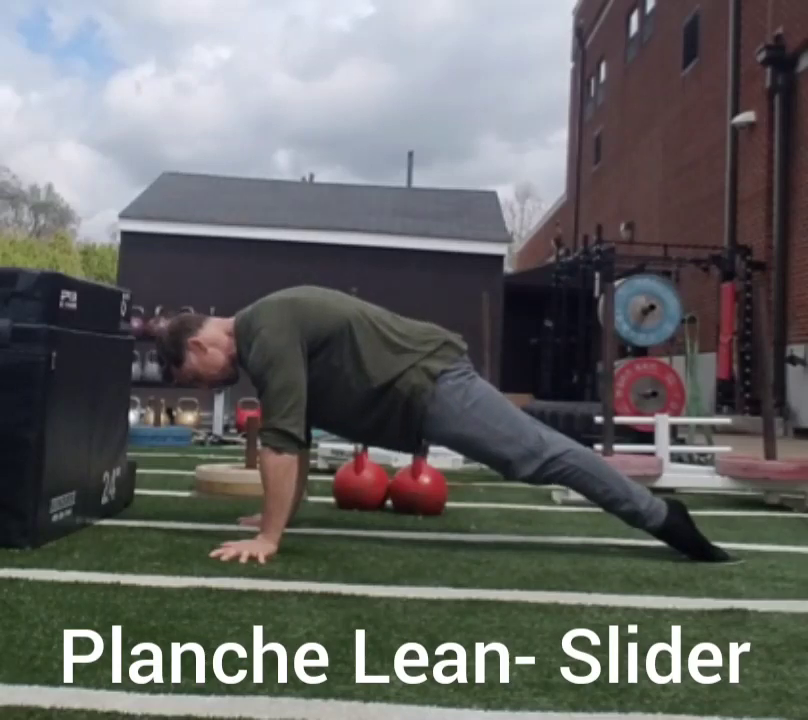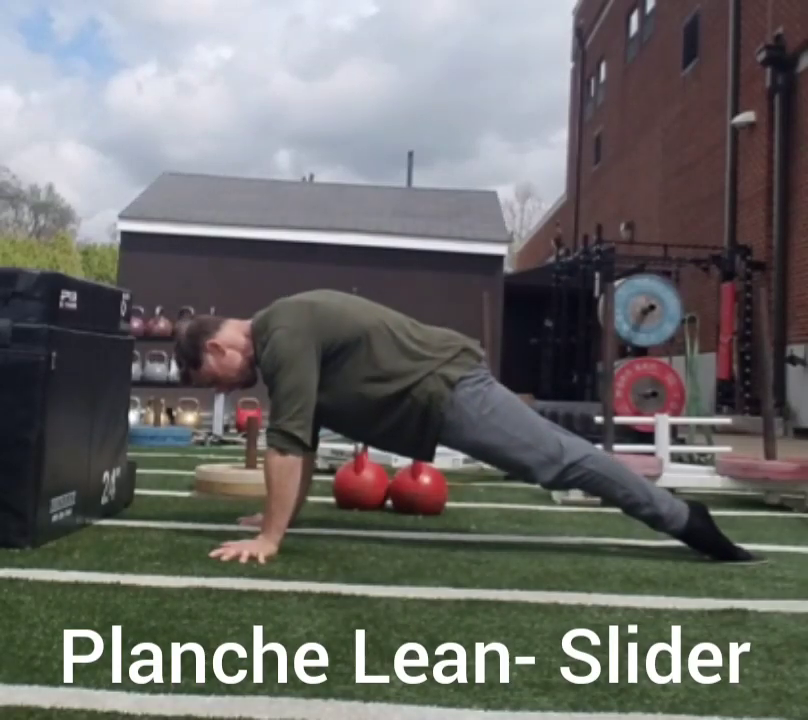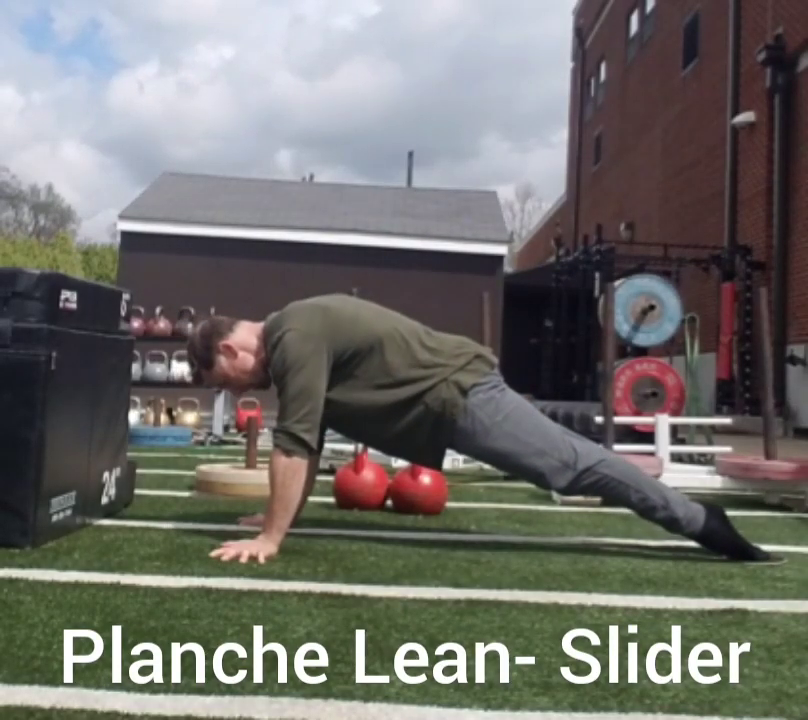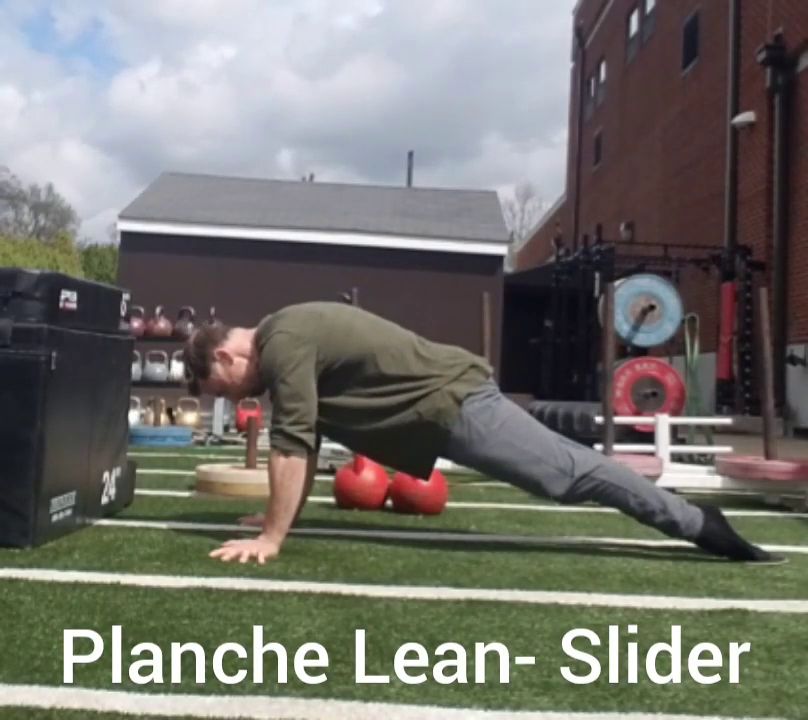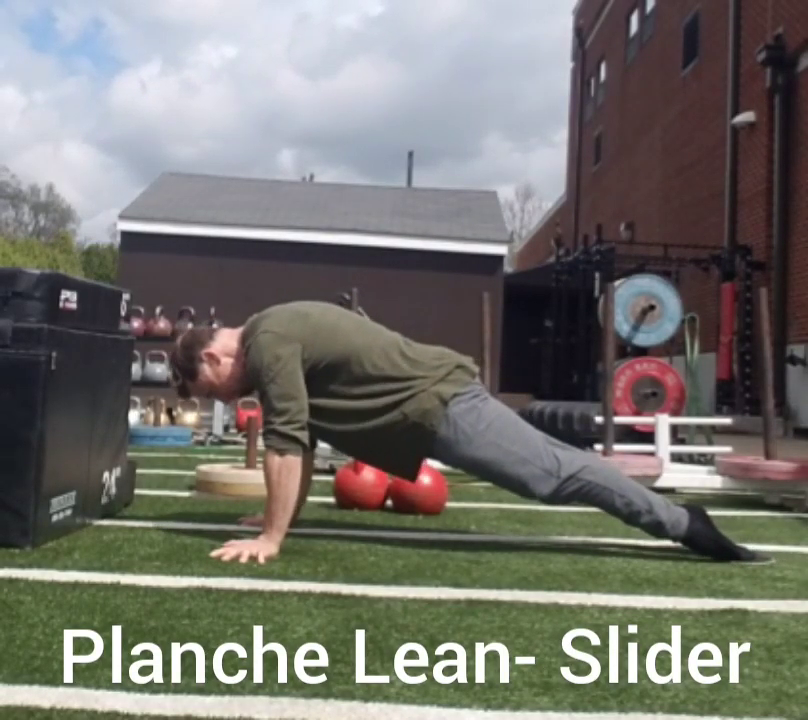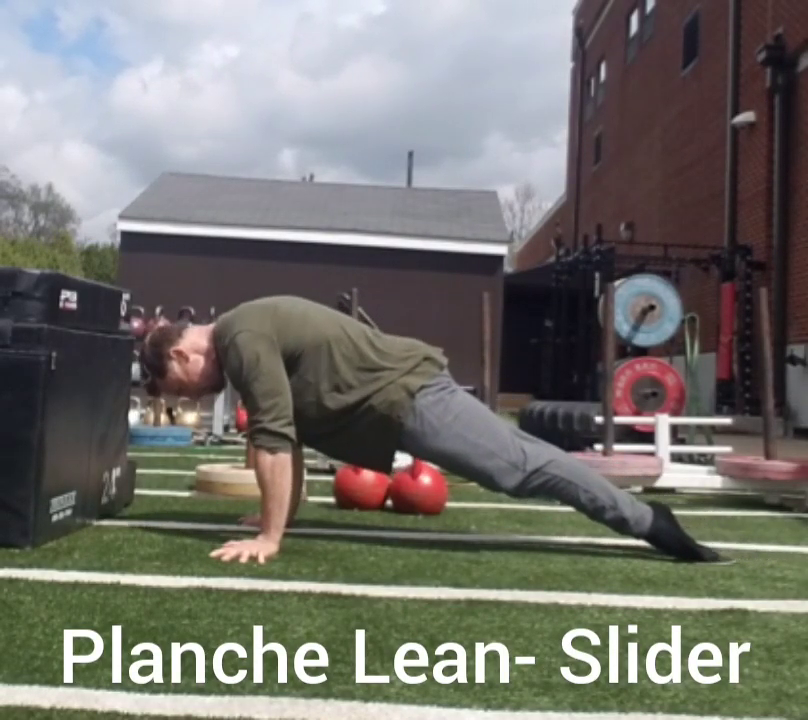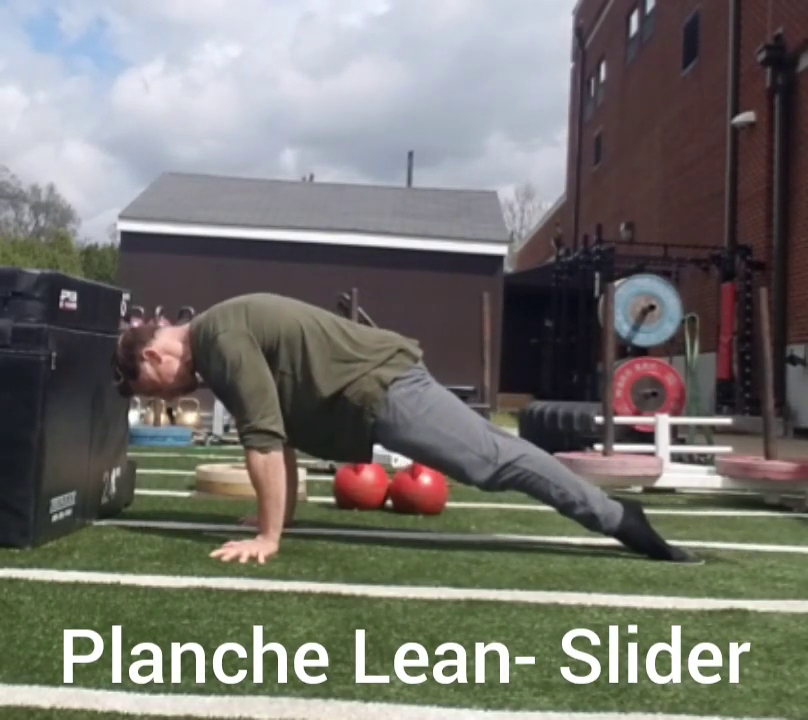
dt=0.7s
person 1, frame 1
left shoulder: (266, 337)
right shoulder: (265, 331)
left elbow: (280, 441)
right elbow: (295, 436)
left wrist: (267, 538)
right wrist: (280, 513)
left hip: (429, 383)
right hip: (423, 382)
left knee: (542, 457)
right knee: (541, 455)
left ankle: (662, 519)
right ankle: (660, 519)
person 1, frame 2
left shoulder: (282, 337)
right shoulder: (280, 334)
left elbow: (287, 443)
right elbow: (305, 438)
left wrist: (268, 538)
right wrist: (282, 514)
left hip: (447, 388)
right hip: (440, 387)
left knee: (562, 461)
right knee: (561, 459)
left ankle: (685, 521)
right ankle: (684, 521)
person 1, frame 3
left shoulder: (294, 339)
right shoulder: (290, 336)
left elbow: (293, 443)
right elbow: (308, 442)
left wrist: (269, 537)
right wrist: (282, 514)
left hip: (458, 395)
right hip: (451, 392)
left knee: (574, 466)
right knee: (574, 463)
left ankle: (701, 523)
right ankle: (699, 523)
person 1, frame 4
left shoulder: (282, 346)
right shoulder: (286, 336)
left elbow: (290, 445)
right elbow: (306, 440)
left wrist: (270, 538)
right wrist: (281, 514)
left hip: (452, 404)
right hip: (450, 397)
left knee: (571, 474)
right knee: (570, 467)
left ankle: (700, 525)
right ankle: (699, 525)
person 1, frame 5
left shoulder: (266, 345)
right shoulder: (275, 333)
left elbow: (285, 443)
right elbow: (302, 439)
left wrist: (269, 538)
right wrist: (281, 515)
left hip: (437, 404)
right hip: (438, 395)
left knee: (553, 473)
right knee: (553, 465)
left ankle: (682, 526)
right ankle: (681, 523)
person 1, frame 6
left shoulder: (241, 341)
right shoulder: (248, 330)
left elbow: (272, 439)
right elbow: (292, 429)
left wrist: (269, 536)
right wrist: (281, 510)
left hip: (407, 397)
right hip: (406, 388)
left knee: (523, 467)
right knee: (521, 459)
left ankle: (648, 522)
right ankle: (646, 522)
person 1, frame 7
left shoulder: (218, 339)
right shoulder: (220, 334)
left elbow: (263, 437)
right elbow: (274, 429)
left wrist: (268, 536)
right wrist: (278, 510)
left hip: (381, 387)
right hip: (380, 382)
left knee: (496, 460)
right knee: (496, 455)
left ankle: (619, 520)
right ankle: (617, 520)
